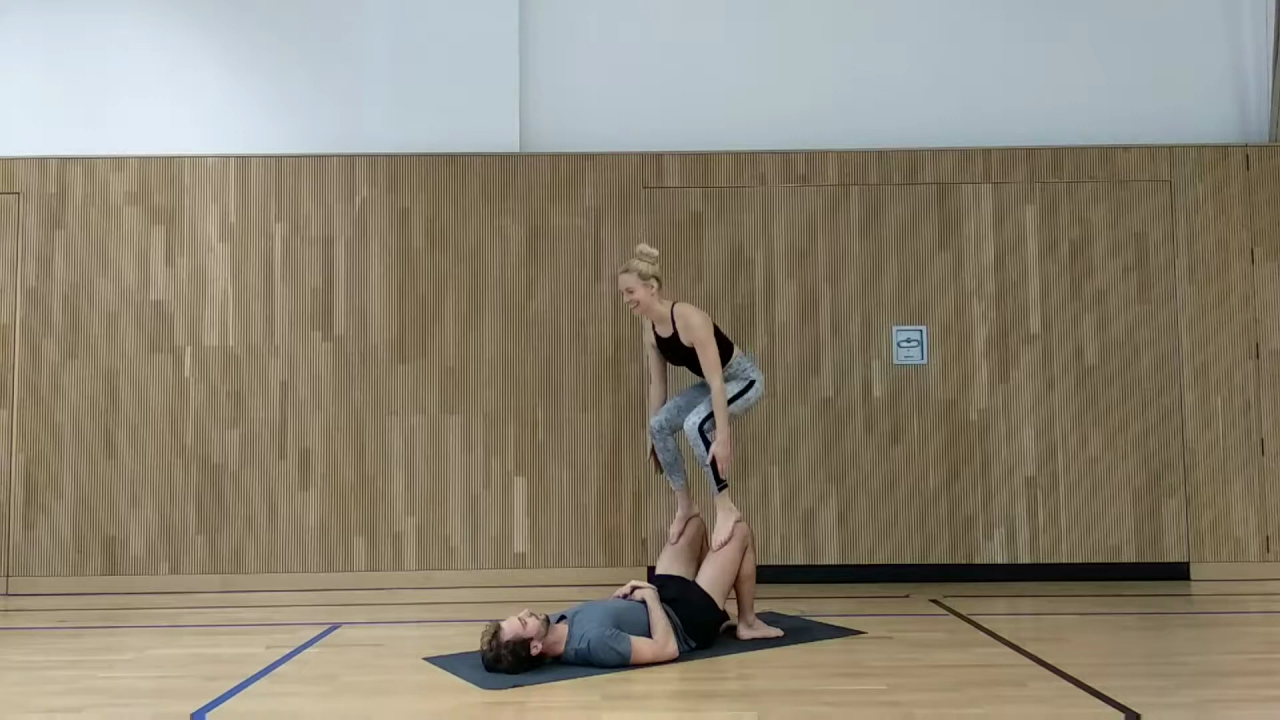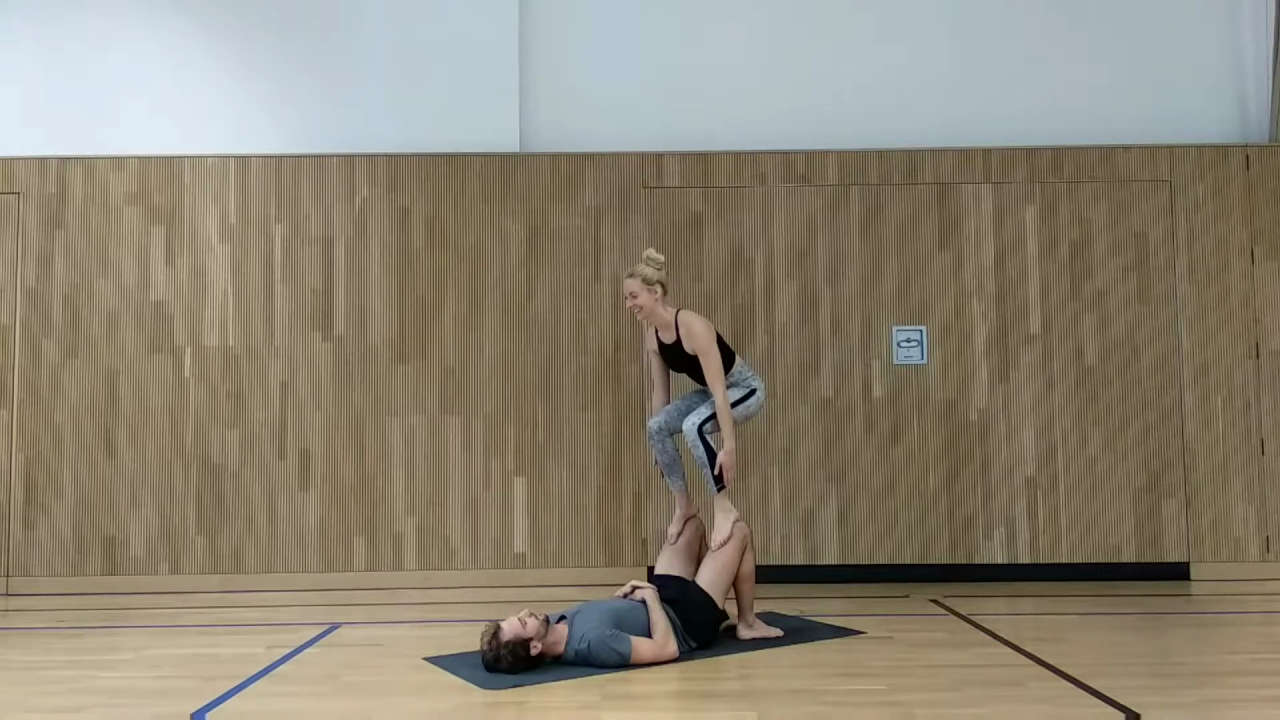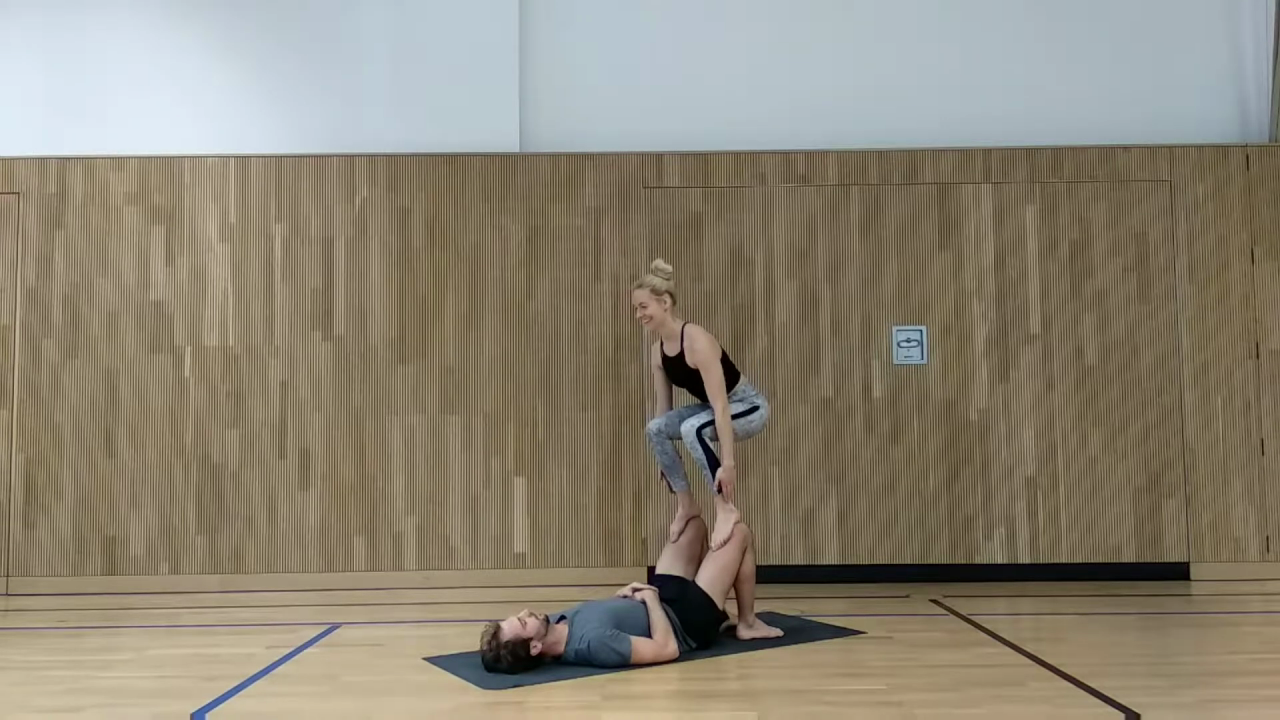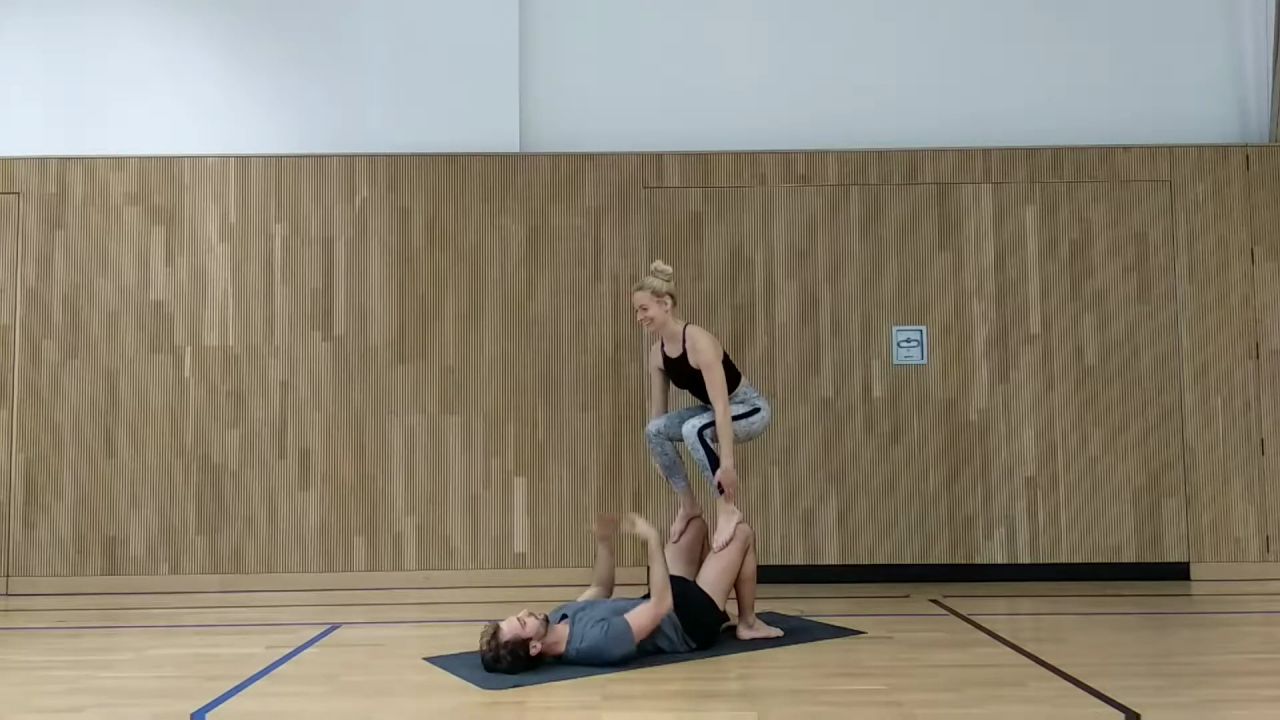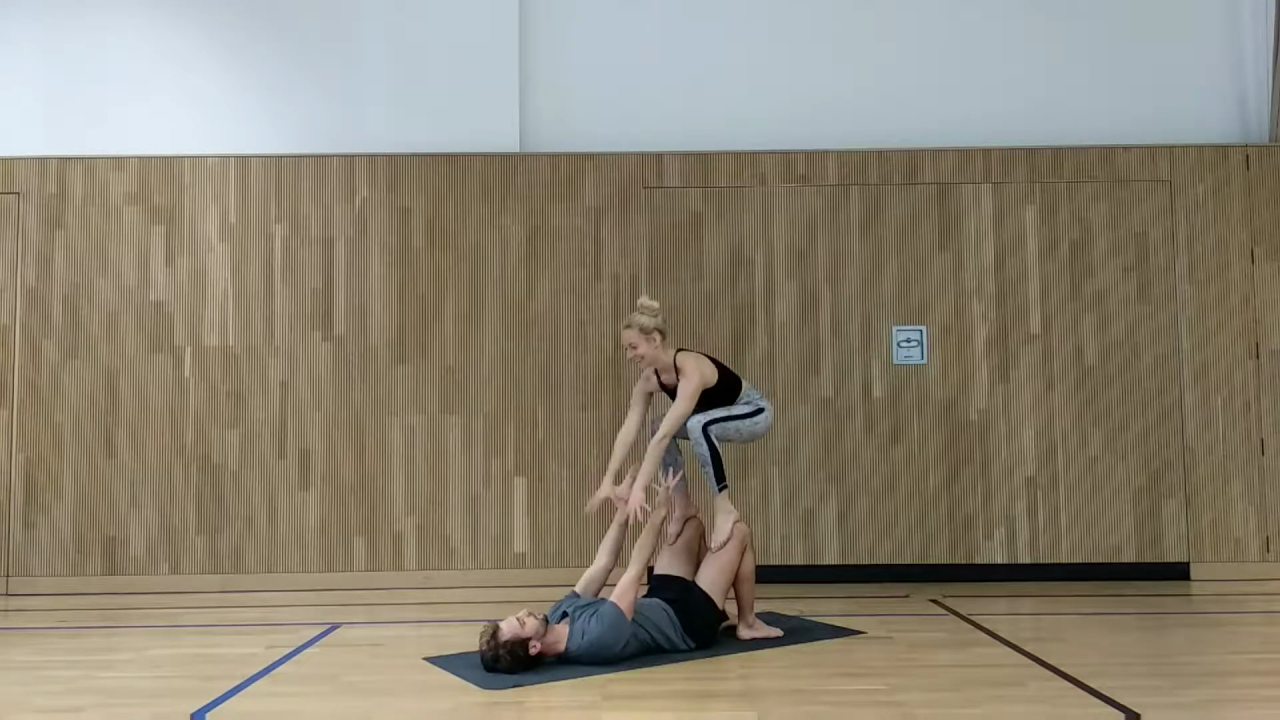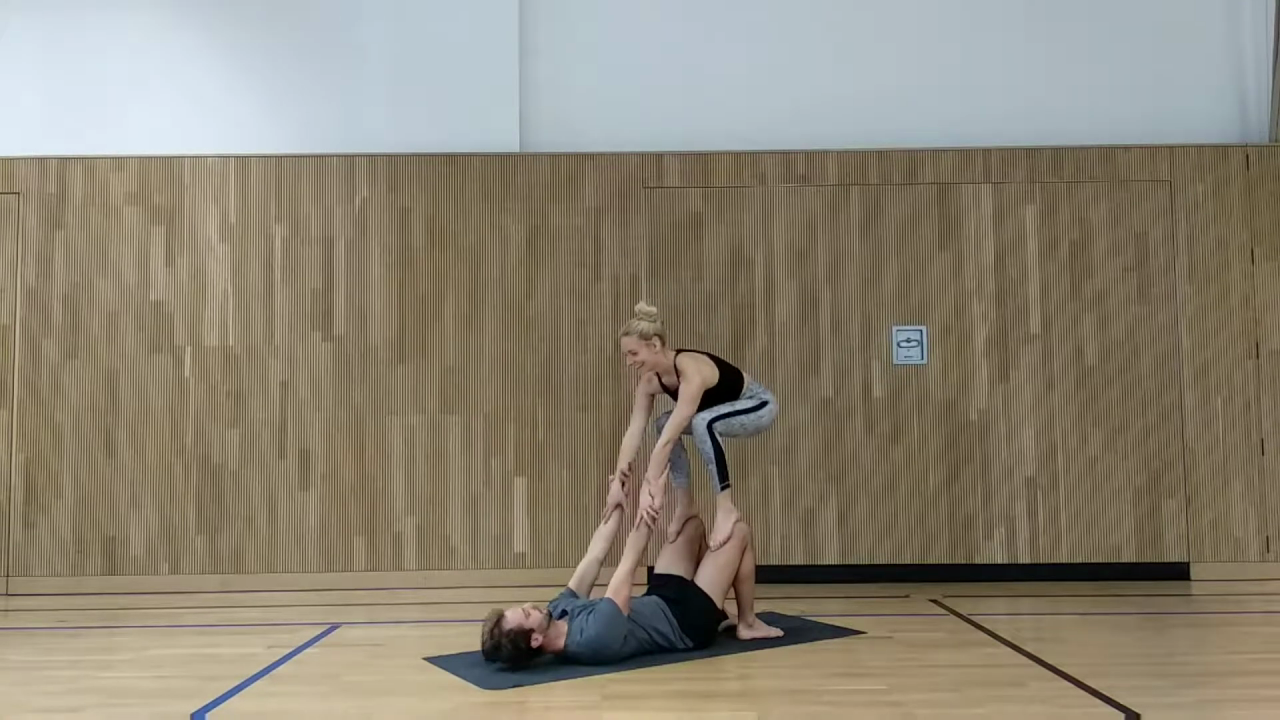
dt=0.7s
person 1, frame 1
left shoulder: (554, 626)
right shoulder: (592, 643)
right elbow: (667, 649)
left wrist: (618, 596)
right wrist: (650, 597)
left hip: (664, 604)
right hip: (688, 623)
left knee: (695, 523)
right knee: (739, 531)
left ankle: (717, 613)
right ankle: (748, 625)
person 1, frame 2
left shoulder: (554, 626)
right shoulder: (591, 644)
right elbow: (668, 649)
left wrist: (620, 595)
right wrist: (651, 598)
left hip: (665, 603)
right hip: (688, 623)
left knee: (694, 524)
right knee: (739, 531)
left ankle: (717, 612)
right ankle: (747, 624)
person 1, frame 3
left shoulder: (555, 625)
right shoulder: (591, 643)
right elbow: (668, 649)
left wrist: (620, 596)
right wrist: (650, 600)
left hip: (665, 605)
right hip: (688, 623)
left knee: (695, 524)
right knee: (739, 532)
left ankle: (718, 613)
right ankle: (748, 625)
person 1, frame 4
left shoulder: (558, 620)
right shoulder: (595, 642)
left elbow: (598, 592)
right elbow: (662, 606)
left wrist: (603, 542)
right wrist: (653, 540)
left hip: (663, 604)
right hip: (689, 624)
left knee: (696, 525)
right knee: (742, 533)
left ankle: (719, 612)
right ankle: (748, 624)
person 1, frame 5
left shoulder: (558, 617)
right shoulder: (597, 638)
left elbow: (600, 566)
right elbow: (634, 572)
left wrist: (623, 509)
right wrist: (659, 512)
left hip: (660, 604)
right hip: (689, 623)
left knee: (692, 524)
right knee: (739, 532)
left ankle: (719, 612)
right ankle: (748, 624)
person 1, frame 6
left shoulder: (558, 613)
right shoulder: (594, 639)
left elbow: (593, 557)
right elbow: (627, 567)
left wrist: (616, 505)
right wrist: (649, 510)
left hip: (659, 604)
right hip: (687, 624)
left knee: (693, 525)
right knee: (739, 532)
left ankle: (717, 613)
right ankle: (748, 624)
person 2, frame 1
left shoulder: (689, 319)
right shoulder: (650, 331)
left elbow: (717, 382)
right elbow: (657, 384)
left wrist: (723, 437)
right wrist: (654, 440)
left hip: (743, 379)
right hip: (711, 384)
left knee: (694, 424)
right knee: (659, 425)
left ankle: (726, 509)
right ankle: (685, 506)
person 2, frame 2
left shoulder: (693, 327)
right shoulder: (652, 337)
left elbow: (719, 390)
right elbow: (659, 391)
left wrist: (729, 446)
right wrist: (659, 446)
left hip: (744, 387)
right hip: (711, 391)
left knee: (693, 426)
right knee: (656, 427)
left ankle: (723, 508)
right ankle: (683, 505)
person 2, frame 3
left shoulder: (697, 341)
right shoulder: (658, 351)
left elbow: (721, 406)
right elbow: (662, 407)
left wrist: (728, 463)
right wrist: (666, 464)
left hip: (748, 407)
right hip: (713, 409)
left knee: (691, 428)
right knee: (655, 429)
left ankle: (726, 509)
right ankle: (686, 505)
person 2, frame 4
left shoulder: (699, 342)
right shoulder: (656, 353)
left elbow: (722, 406)
right elbow: (658, 409)
left wrist: (727, 462)
right wrist: (660, 460)
left hip: (750, 408)
right hip: (714, 411)
left knee: (693, 429)
right knee: (655, 430)
left ankle: (727, 509)
right ankle: (688, 505)
person 2, frame 5
left shoulder: (691, 370)
right shoulder: (648, 380)
left elbow: (663, 436)
right elbow: (628, 430)
left wrist: (638, 488)
right wrist: (607, 482)
left hip: (754, 411)
right hip: (722, 412)
left knee: (698, 425)
right knee: (660, 428)
left ankle: (724, 509)
right ankle: (683, 506)
person 2, frame 6
left shoulder: (692, 371)
right shoulder: (650, 381)
left elbow: (667, 441)
right elbow: (633, 433)
left hip: (758, 404)
right hip: (727, 407)
left knee: (703, 422)
right knee: (663, 423)
left ankle: (726, 509)
right ankle: (685, 506)
